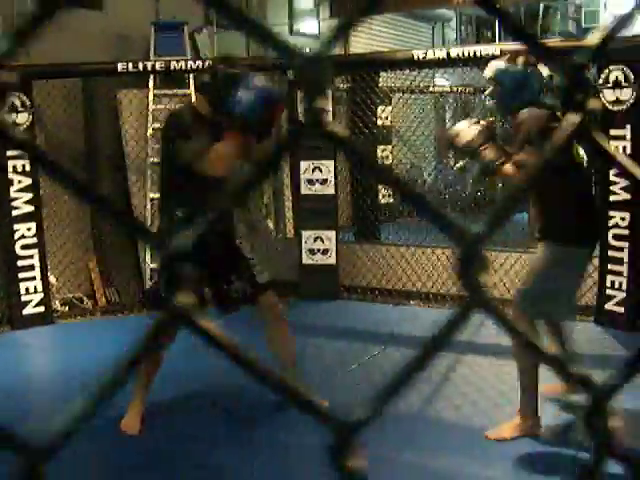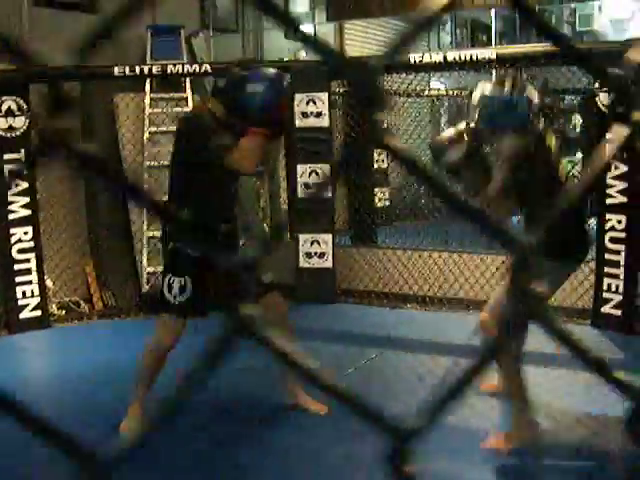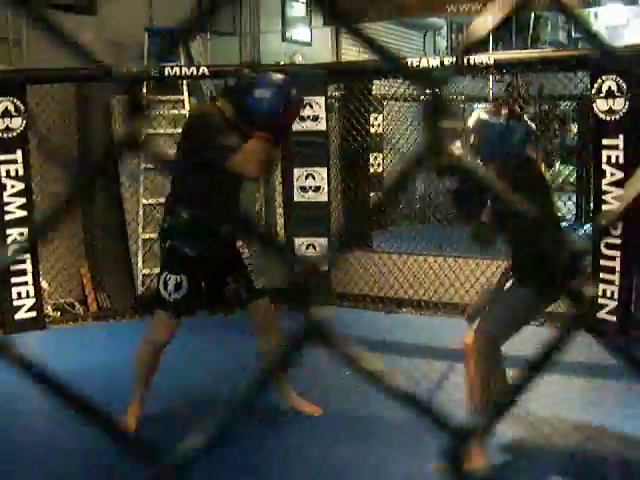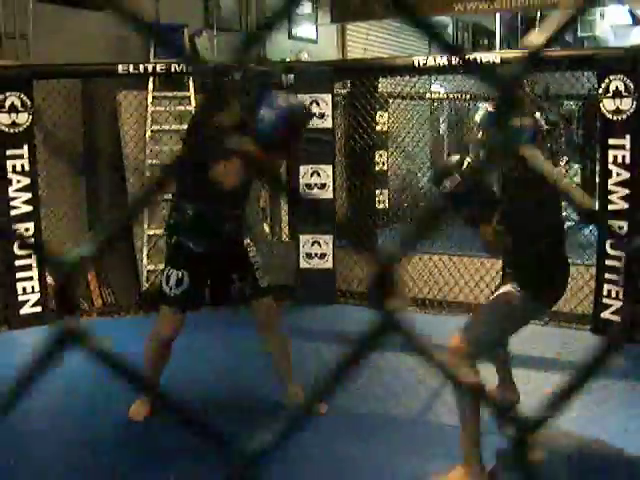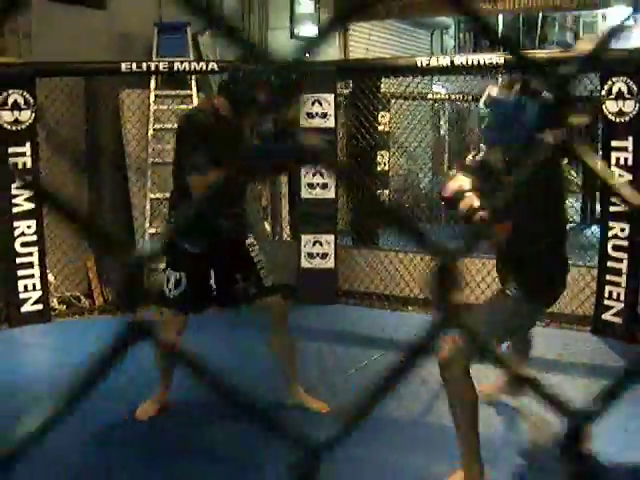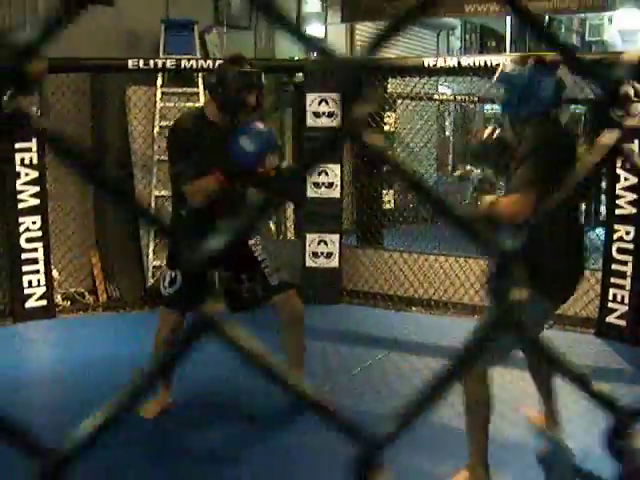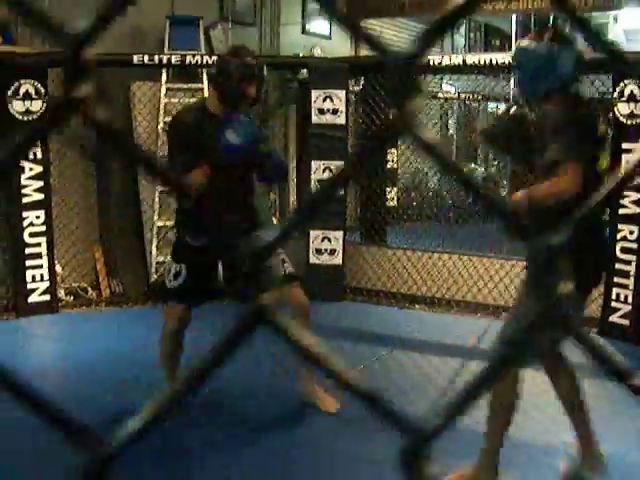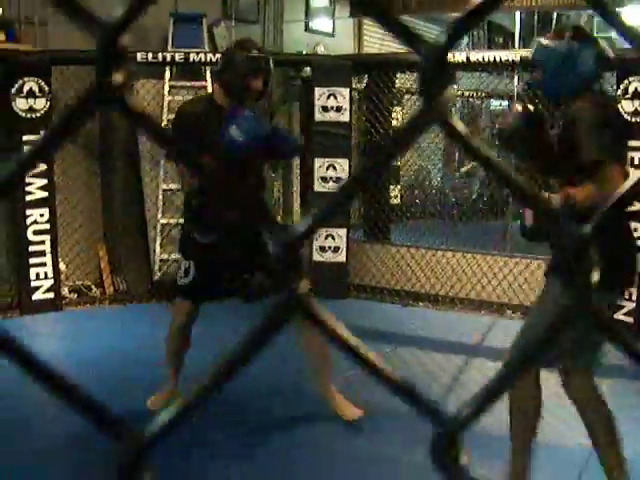
dt=0.1s
person 1, frame 1
left shoulder: (532, 119)
right shoulder: (534, 118)
left elbow: (520, 175)
left wrist: (485, 149)
right wrist: (485, 140)
left hip: (568, 232)
right hip: (566, 226)
left knee: (521, 315)
right knee: (544, 306)
left ankle: (528, 416)
person 1, frame 2
left shoulder: (515, 144)
right shoulder: (523, 136)
left elbow: (497, 203)
left wrist: (468, 167)
left hip: (556, 246)
right hip: (555, 239)
left knee: (492, 322)
right knee: (513, 313)
left ankle: (521, 423)
right ankle: (507, 379)
person 1, frame 3
left shoulder: (513, 175)
right shoulder: (520, 165)
left elbow: (485, 234)
left wrist: (469, 200)
left hip: (541, 275)
right hip: (535, 267)
left knee: (475, 345)
right knee: (480, 315)
left ankle: (478, 454)
right ankle: (498, 389)
person 1, frame 4
left shoulder: (521, 176)
right shoulder: (523, 167)
left elbow: (499, 242)
left wrist: (474, 207)
right wrist: (470, 190)
left hip: (535, 281)
right hip: (532, 272)
left knee: (460, 349)
right knee: (486, 324)
right ankle: (507, 389)
person 1, frame 5
left shoulder: (522, 162)
right shoulder: (537, 154)
left elbow: (499, 233)
left wrist: (469, 205)
right wrist: (476, 179)
left hip: (530, 279)
right hip: (539, 272)
left knee: (451, 355)
right knee: (515, 326)
right ankle: (513, 379)
person 1, frame 6
left shoulder: (539, 137)
right shoulder: (554, 134)
left elbow: (519, 207)
left wrist: (487, 206)
left hip: (545, 269)
right hip: (559, 261)
right knee: (528, 335)
right ankle: (550, 416)
person 1, frame 7
left shoulder: (560, 112)
right shoulder: (570, 112)
left elbow: (568, 183)
left wrist: (522, 200)
right wrist: (513, 136)
left hip: (564, 261)
right hip: (571, 256)
right knee: (545, 350)
person 1, frame 8
left shoulder: (588, 110)
right shoulder: (576, 114)
left elbow: (614, 185)
right elbow: (558, 170)
left wrist: (558, 202)
right wrist: (531, 135)
left hip: (592, 262)
right hip: (599, 258)
right knee: (573, 371)
person 2, frame 1
left shoulder: (220, 120)
right shoulder: (182, 122)
left elbow: (257, 155)
right elbow: (218, 166)
left wrist: (265, 123)
right wrist: (243, 125)
left hip: (221, 233)
left knee: (273, 309)
right knee: (165, 329)
right ankle: (137, 403)
person 2, frame 2
left shoulder: (232, 123)
right shoulder: (198, 124)
left elbow: (260, 159)
right elbow: (246, 162)
left wrist: (274, 121)
right wrist: (260, 122)
left hip: (223, 235)
right hip: (188, 240)
left knee: (277, 310)
right knee: (169, 333)
left ankle: (295, 391)
right ankle: (138, 404)
person 2, frame 3
left shoulder: (239, 124)
right shoulder: (205, 122)
left elbow: (264, 162)
right elbow: (249, 167)
left wrist: (282, 120)
right wrist: (266, 125)
left hip: (224, 235)
right hip: (186, 238)
left knee: (266, 315)
right knee: (163, 331)
left ankle: (287, 392)
right ankle: (136, 402)
person 2, frame 4
left shoulder: (246, 125)
right shoulder: (209, 121)
left elbow: (269, 170)
right elbow: (229, 178)
left wrist: (285, 136)
right wrist: (265, 137)
left hip: (230, 232)
right hip: (192, 234)
left knee: (268, 314)
right knee: (168, 326)
left ankle: (292, 390)
right ankle: (148, 394)
person 2, frame 5
left shoulder: (246, 123)
right shoulder: (196, 123)
left elbow: (264, 167)
right elbow: (199, 187)
left wrist: (270, 157)
right wrist: (239, 161)
left hip: (233, 231)
right hip: (192, 236)
left knee: (278, 310)
right knee: (172, 326)
left ankle: (294, 389)
right ankle: (162, 392)
person 2, frame 6
left shoulder: (238, 126)
right shoulder: (187, 129)
right elbow: (196, 195)
left wrist: (260, 168)
right wrist: (230, 168)
right hip: (193, 236)
left knee: (291, 308)
right knee: (168, 327)
right ankle: (163, 392)
person 2, frame 7
left shoulder: (245, 120)
right shoulder: (187, 122)
right elbow: (187, 186)
left wrist: (269, 164)
right wrist: (218, 158)
left hip: (244, 224)
right hip: (198, 231)
left knee: (296, 302)
right knee: (175, 319)
left ankle: (310, 383)
right ankle: (171, 387)
person 2, frame 8
left shoulder: (252, 116)
right shoulder: (193, 115)
left elbow: (270, 155)
right elbow: (190, 180)
left wrist: (282, 146)
right wrist: (223, 150)
left hip: (254, 221)
right hip: (206, 226)
right knee: (182, 315)
left ankle: (329, 391)
right ankle: (173, 384)
